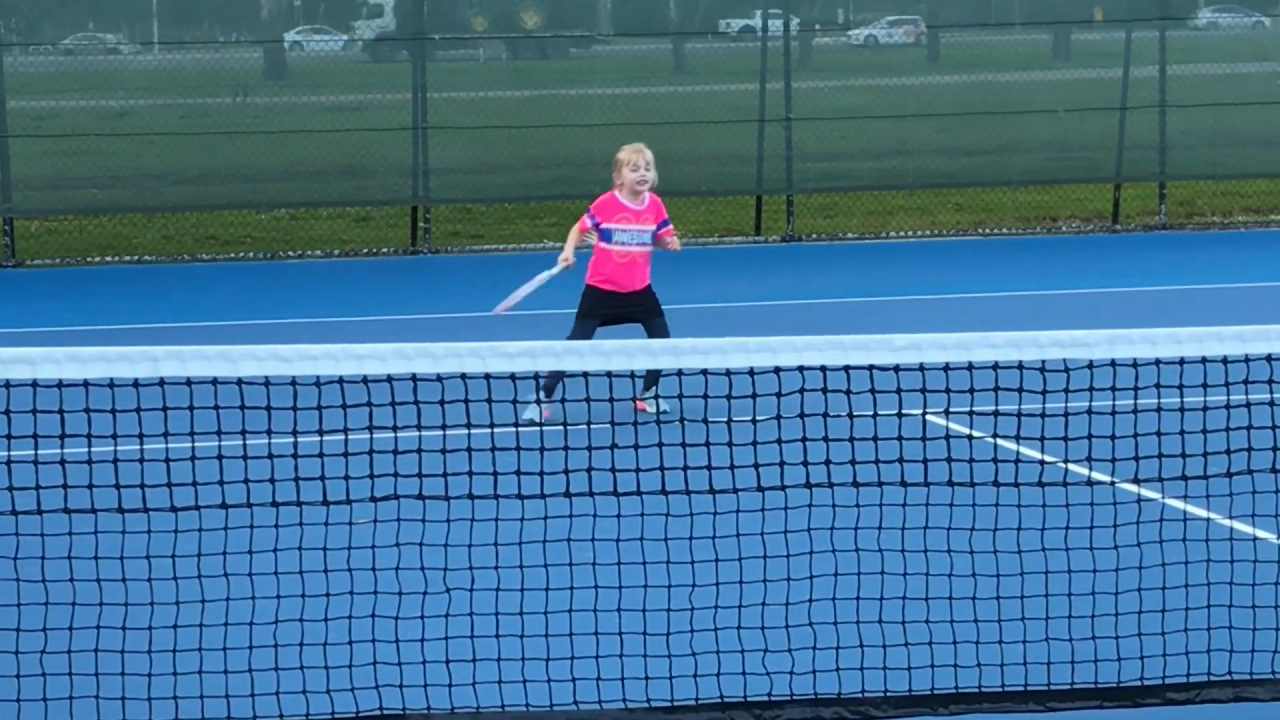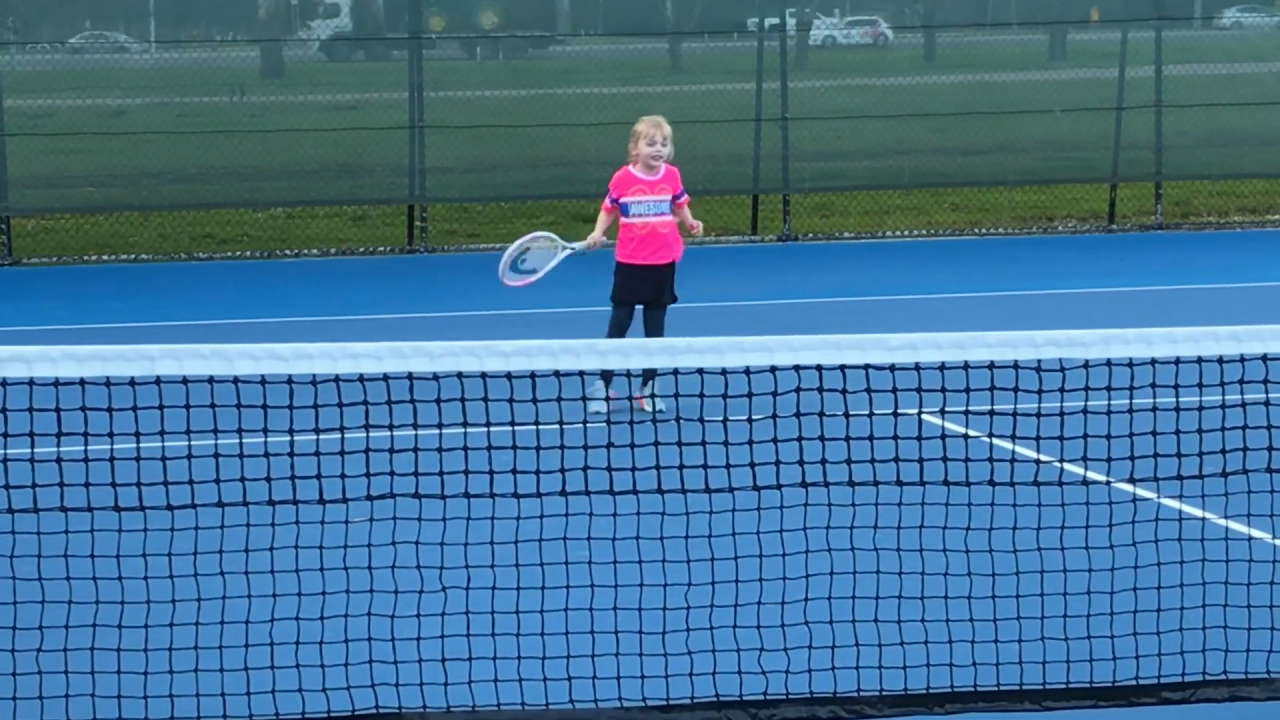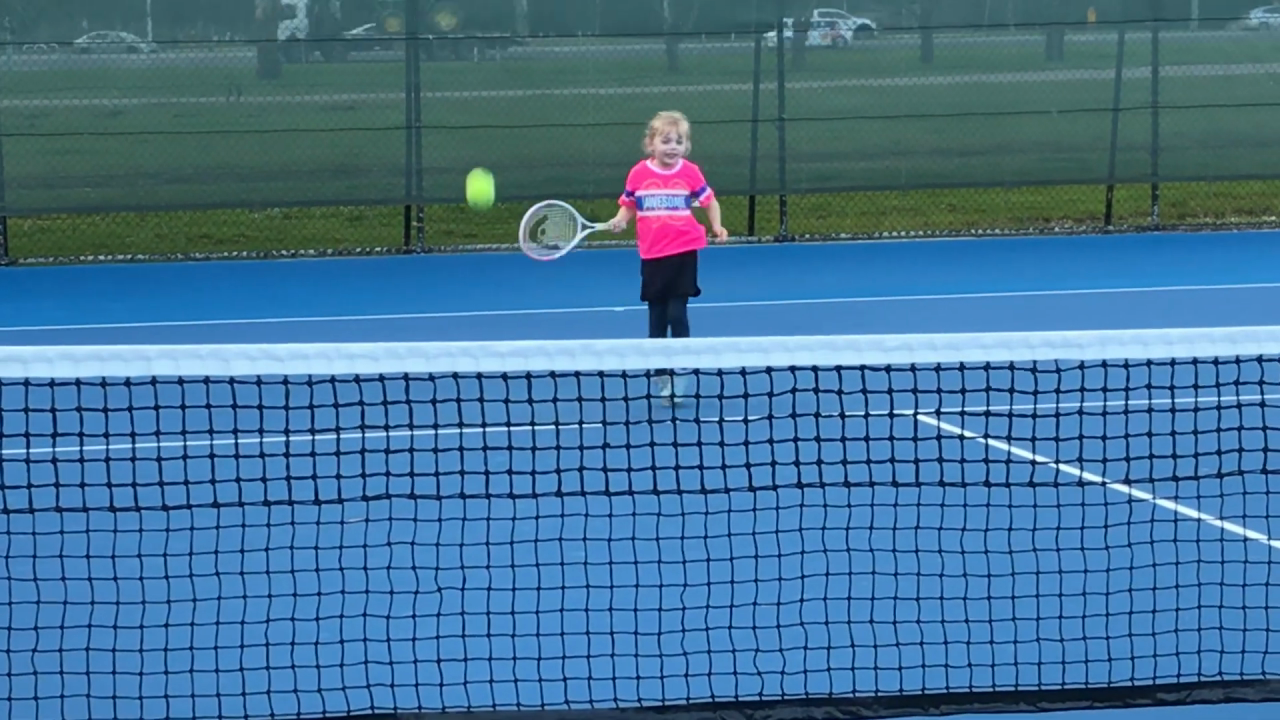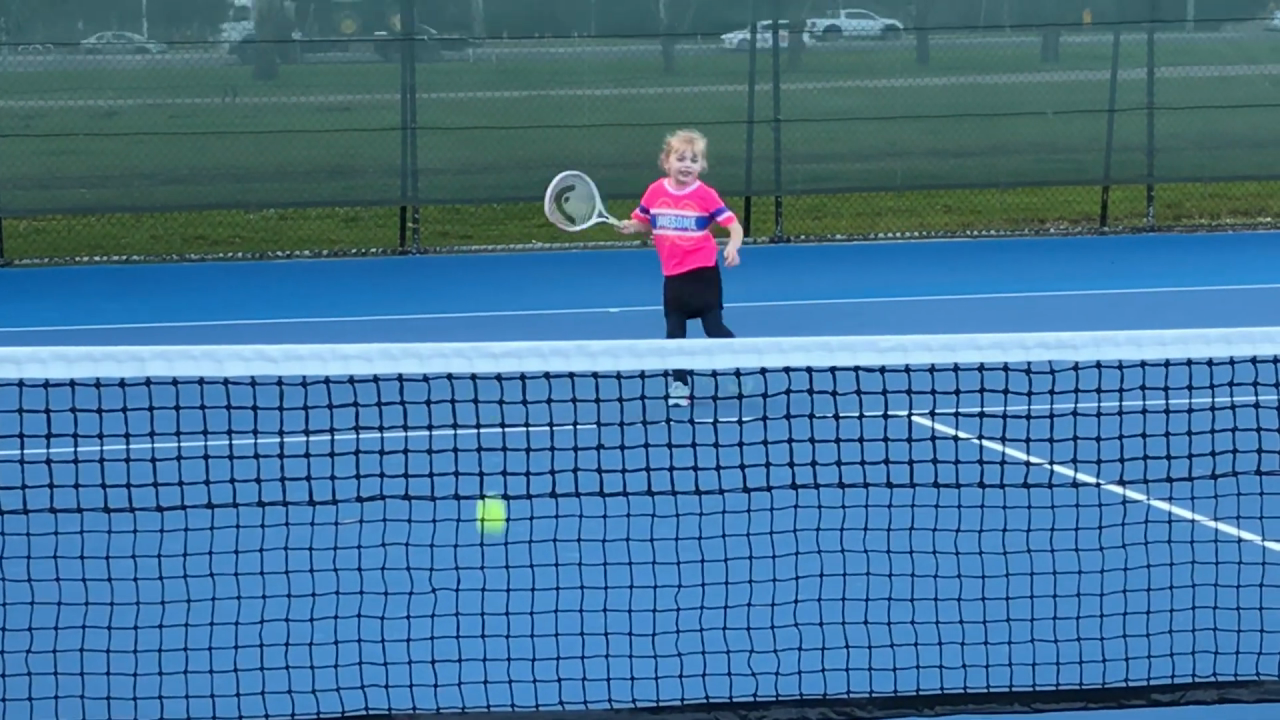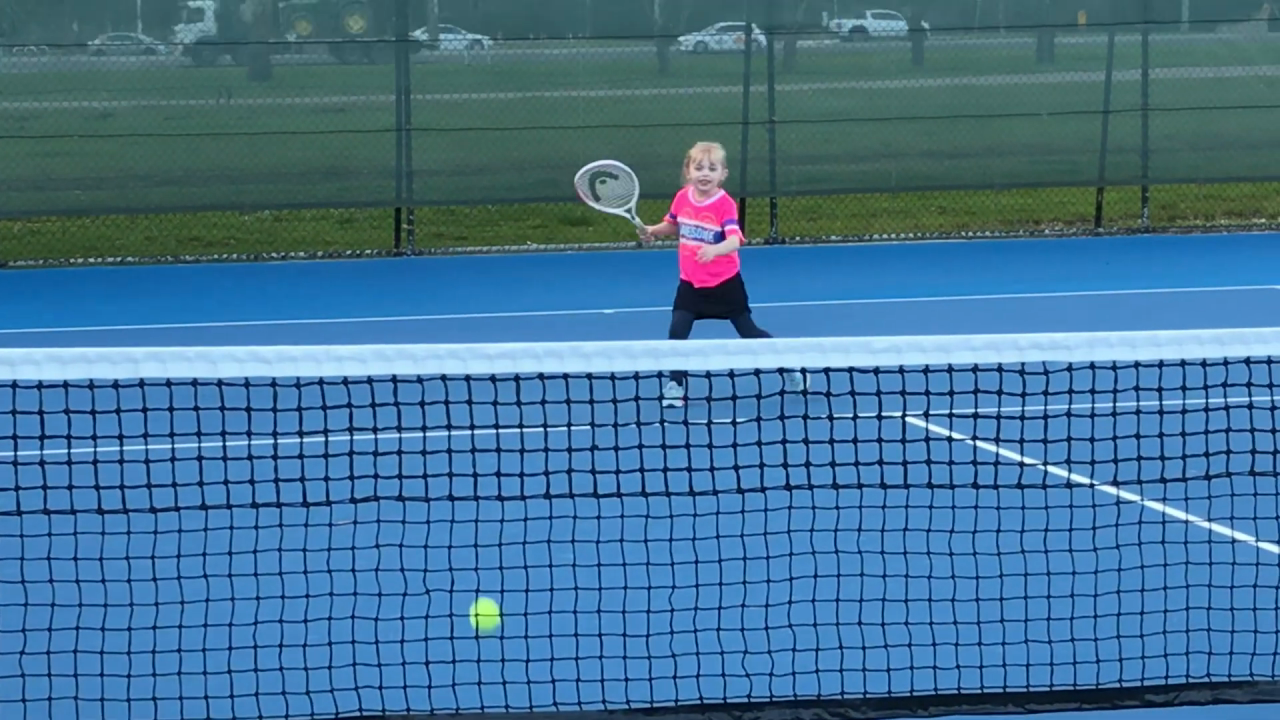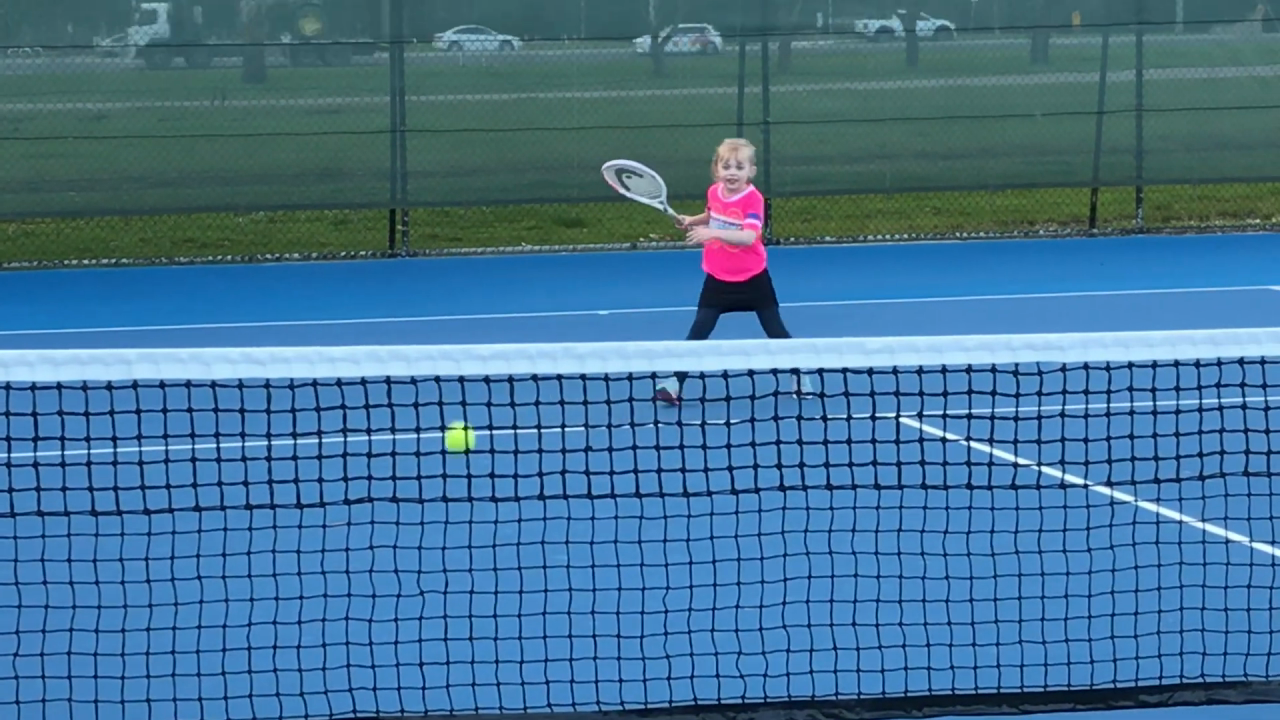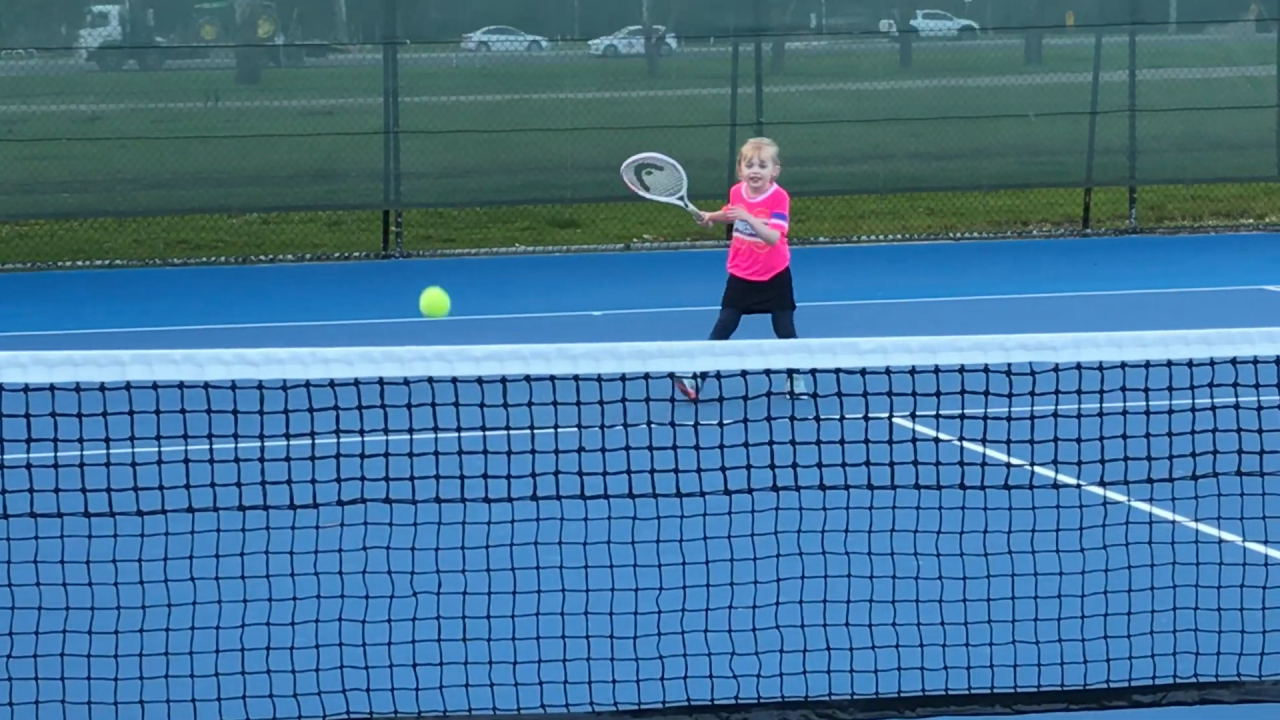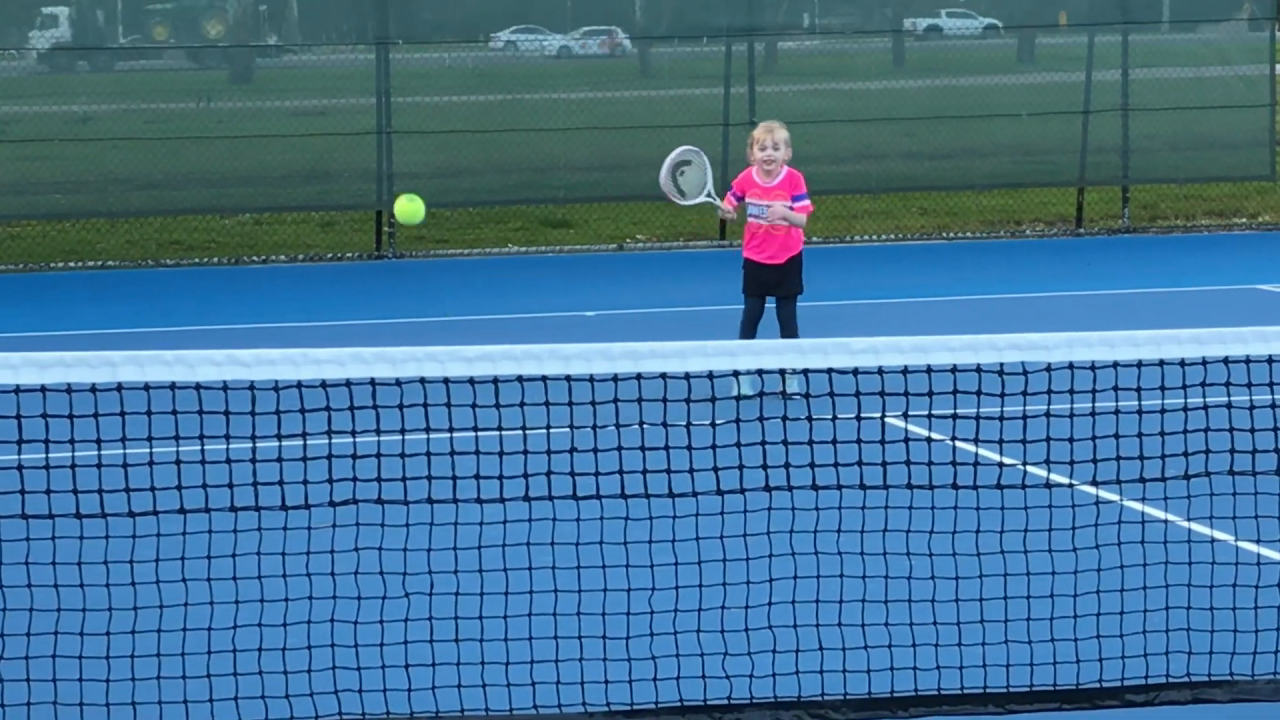
dt=0.1s
person 1, frame 1
left shoulder: (655, 205)
right shoulder: (606, 203)
left elbow: (666, 236)
right elbow: (580, 228)
left wrist: (672, 243)
right wrist: (567, 252)
left hip: (637, 286)
right hip: (601, 285)
left knee: (661, 338)
right knee: (575, 342)
left ankle: (648, 393)
right ankle: (541, 399)
person 1, frame 2
left shoulder: (671, 174)
right shoulder: (622, 178)
left elbow: (680, 206)
right elbow: (608, 211)
left wrist: (690, 222)
right wrist: (598, 233)
left hip: (664, 262)
right hip: (629, 263)
left knee: (654, 327)
right knee: (618, 325)
left ankle: (647, 388)
right ankle: (602, 385)
person 1, frame 3
left shoulder: (690, 172)
right shoulder: (638, 173)
left elbow: (709, 200)
right elbow: (628, 207)
left wrist: (716, 225)
right wrist: (619, 221)
left hip: (683, 253)
right hip: (652, 257)
left knee: (676, 312)
right knee: (656, 318)
left ankle: (678, 374)
right ankle: (665, 377)
person 1, frame 4
left shoulder: (706, 195)
right shoulder: (655, 191)
left elbow: (733, 225)
right elbow: (640, 222)
left wrist: (733, 246)
right wrist: (627, 226)
left hip: (702, 269)
right hip: (673, 272)
left knee: (713, 326)
right knee: (675, 329)
right ankle: (679, 382)
person 1, frame 5
left shoulder: (726, 204)
right shoulder: (682, 198)
left elbow: (735, 240)
right elbow: (671, 225)
left wrist: (714, 250)
right wrist: (652, 230)
left hip: (725, 279)
right hip: (691, 280)
left knee: (747, 331)
right knee: (678, 331)
left ankle: (788, 367)
right ankle: (675, 385)
person 1, frame 6
left shoulder: (753, 199)
right shoulder: (715, 191)
left elbow: (749, 238)
left wrist: (718, 233)
right wrist: (690, 222)
left hip: (752, 275)
right hip: (717, 275)
left knee: (773, 328)
right knee: (700, 328)
left ankle: (800, 374)
right ankle: (675, 381)
person 1, frame 7
left shoulder: (780, 197)
right shoulder: (737, 191)
left elbow: (776, 237)
left wrist: (752, 221)
right wrist: (714, 217)
left hip: (774, 273)
right hip: (740, 273)
left knee: (784, 329)
right knee: (723, 327)
left ankle: (795, 377)
right ankle: (693, 375)
person 1, frame 8
left shoulder: (794, 179)
right shoulder: (745, 179)
left elbow: (803, 219)
right elbow: (729, 205)
left wrist: (784, 213)
right wrist: (727, 211)
left hip: (788, 257)
right hip: (755, 258)
left knee: (787, 314)
right knee: (751, 314)
left ankle: (790, 371)
